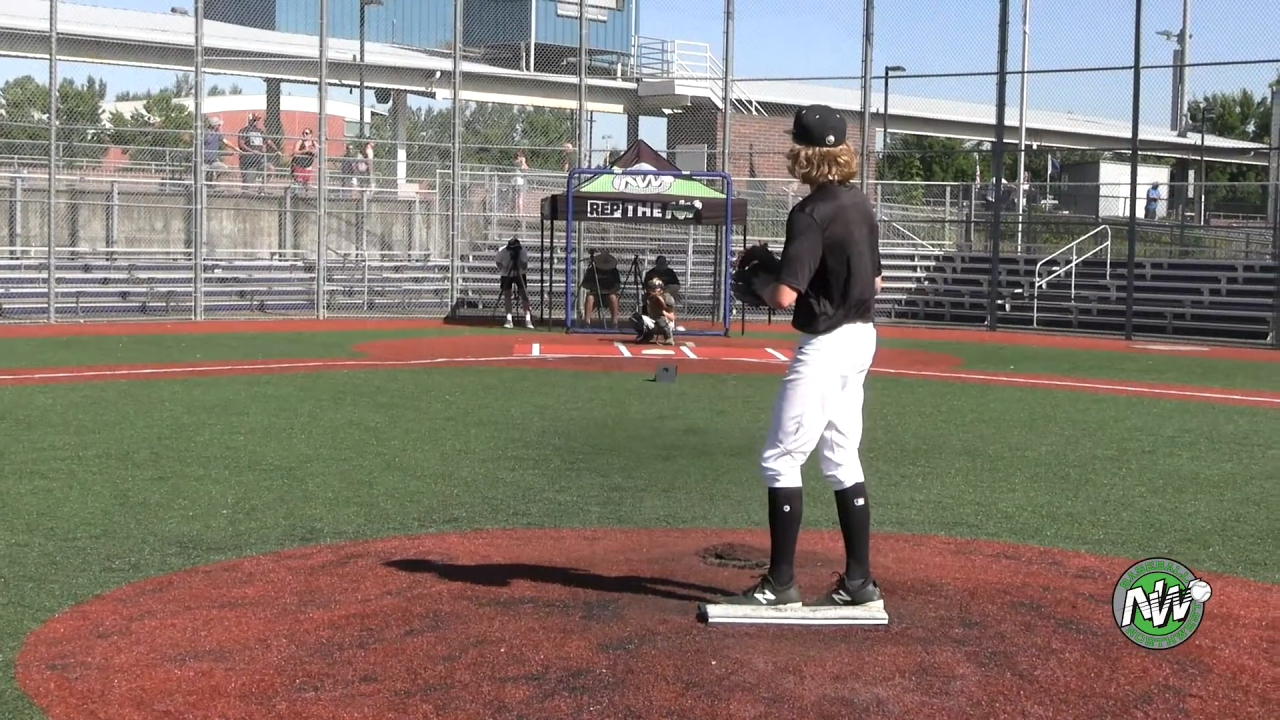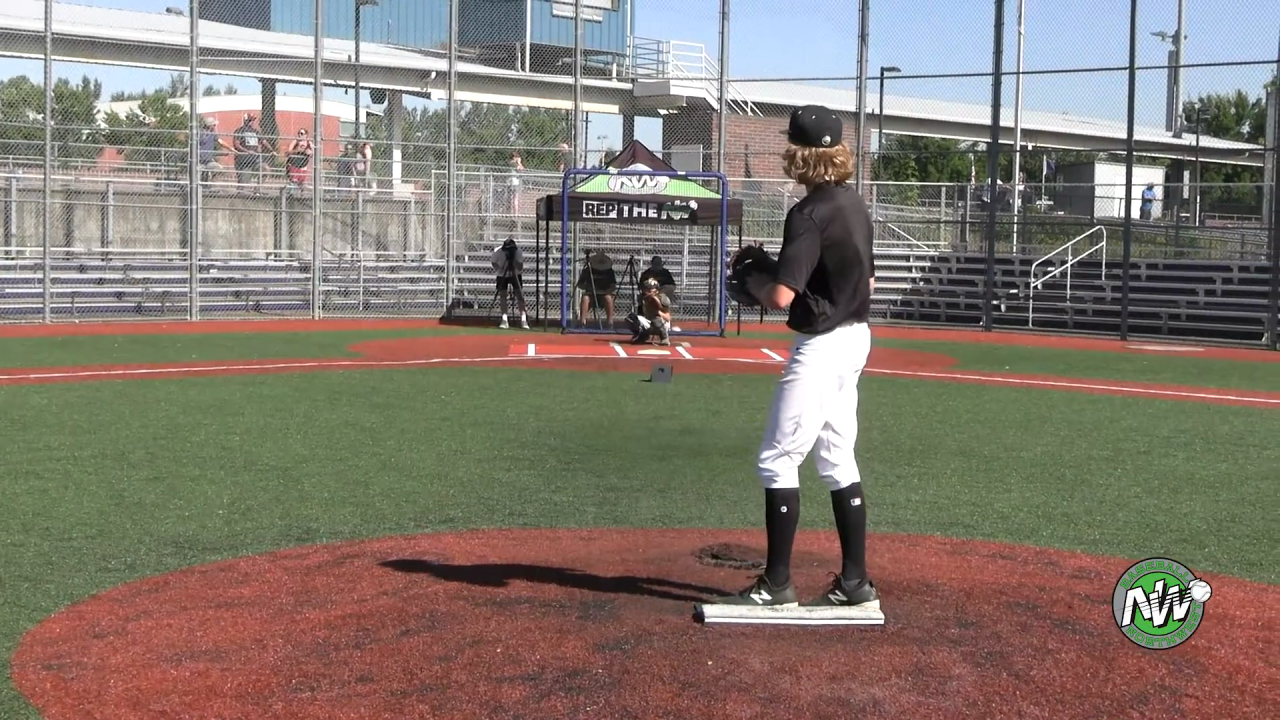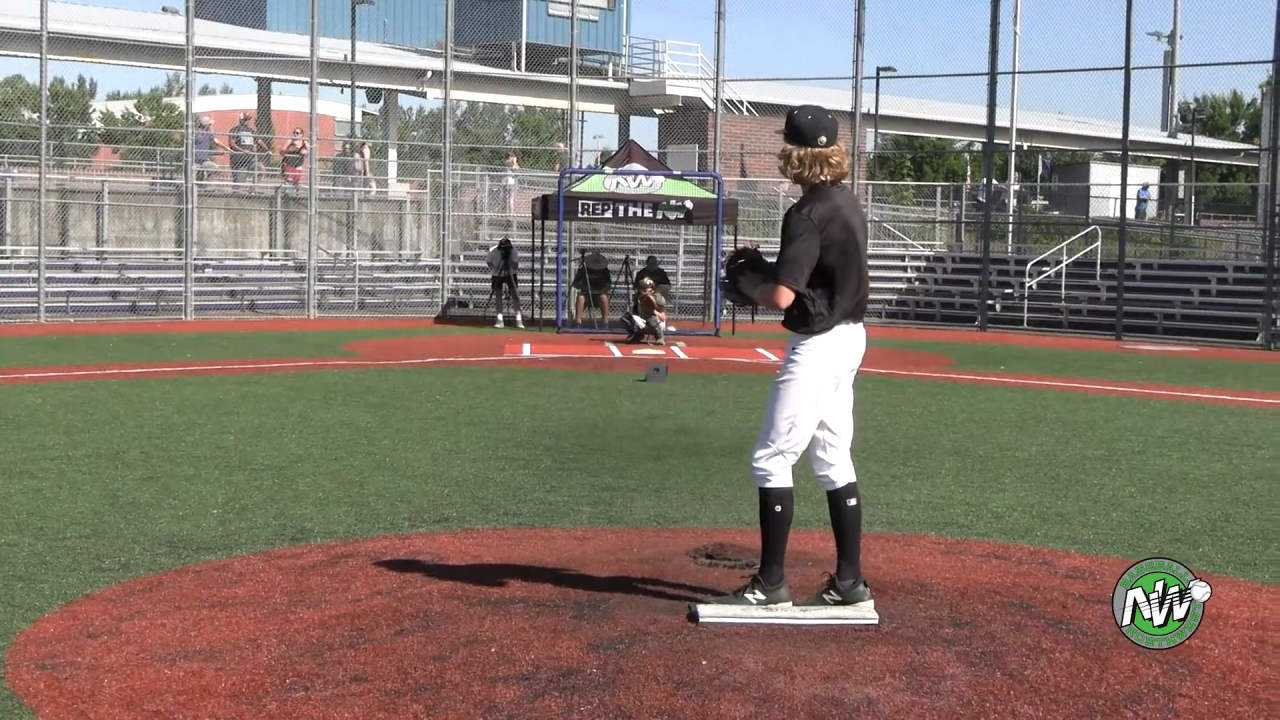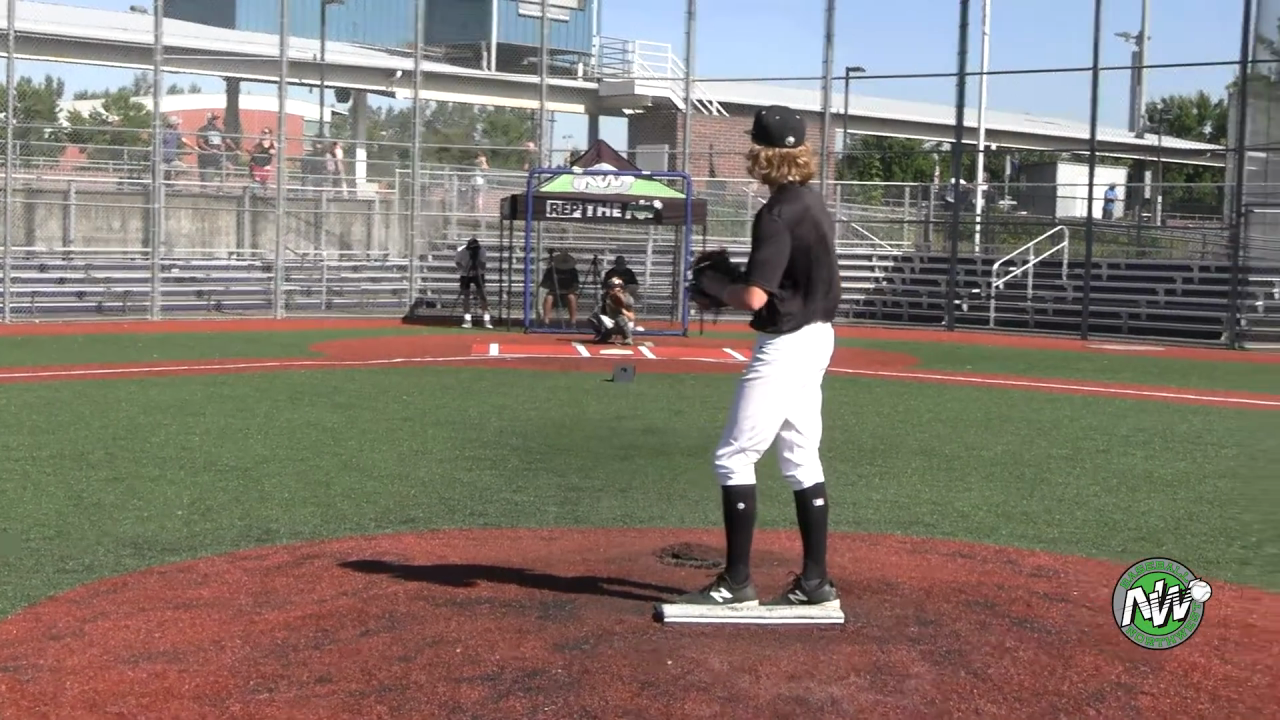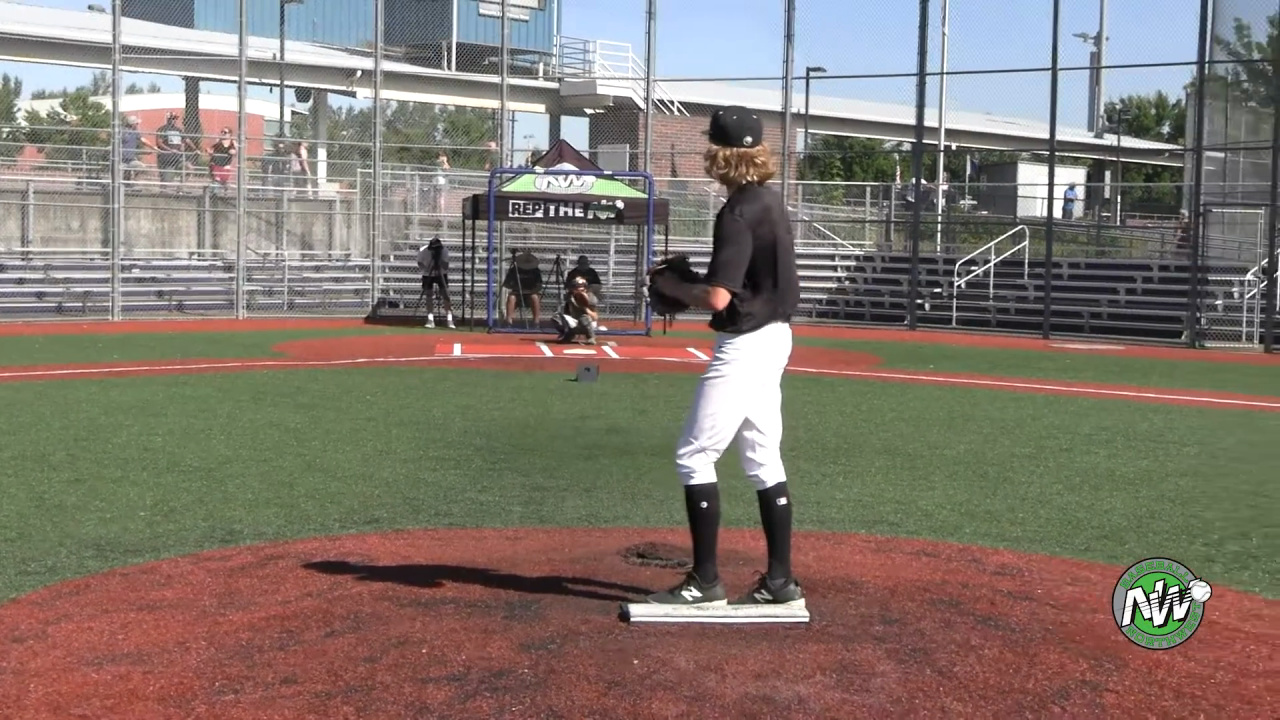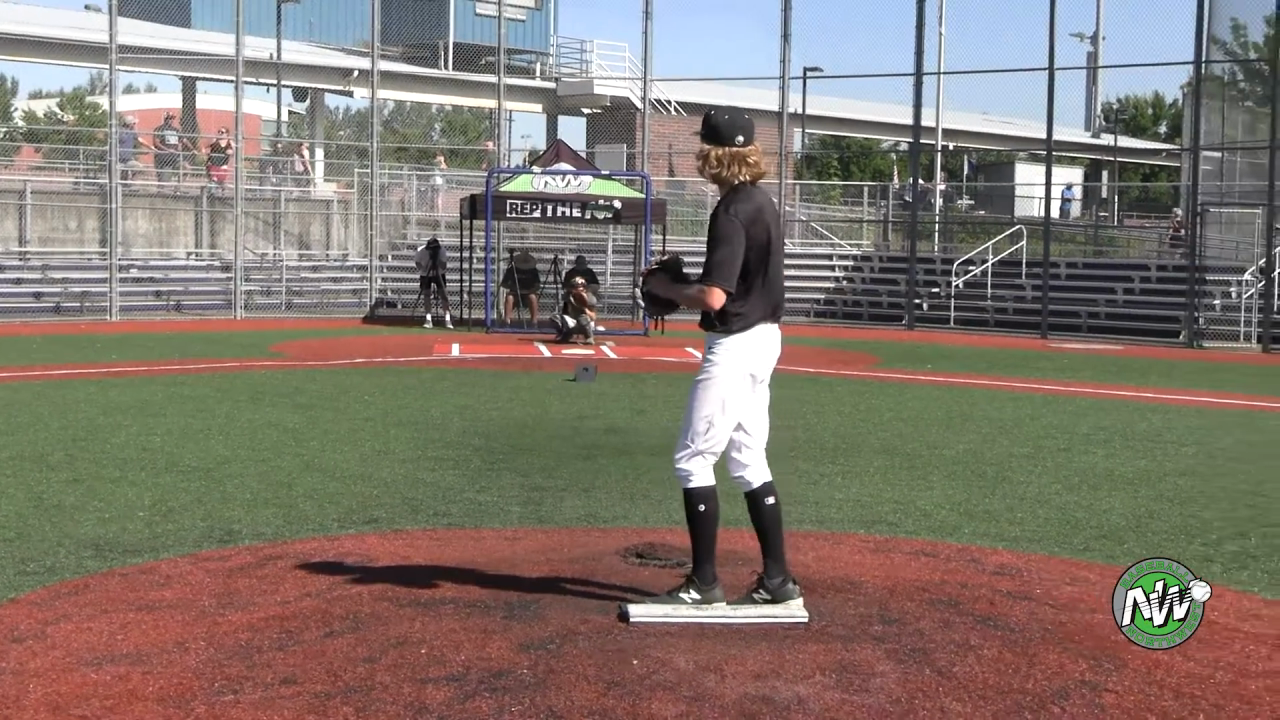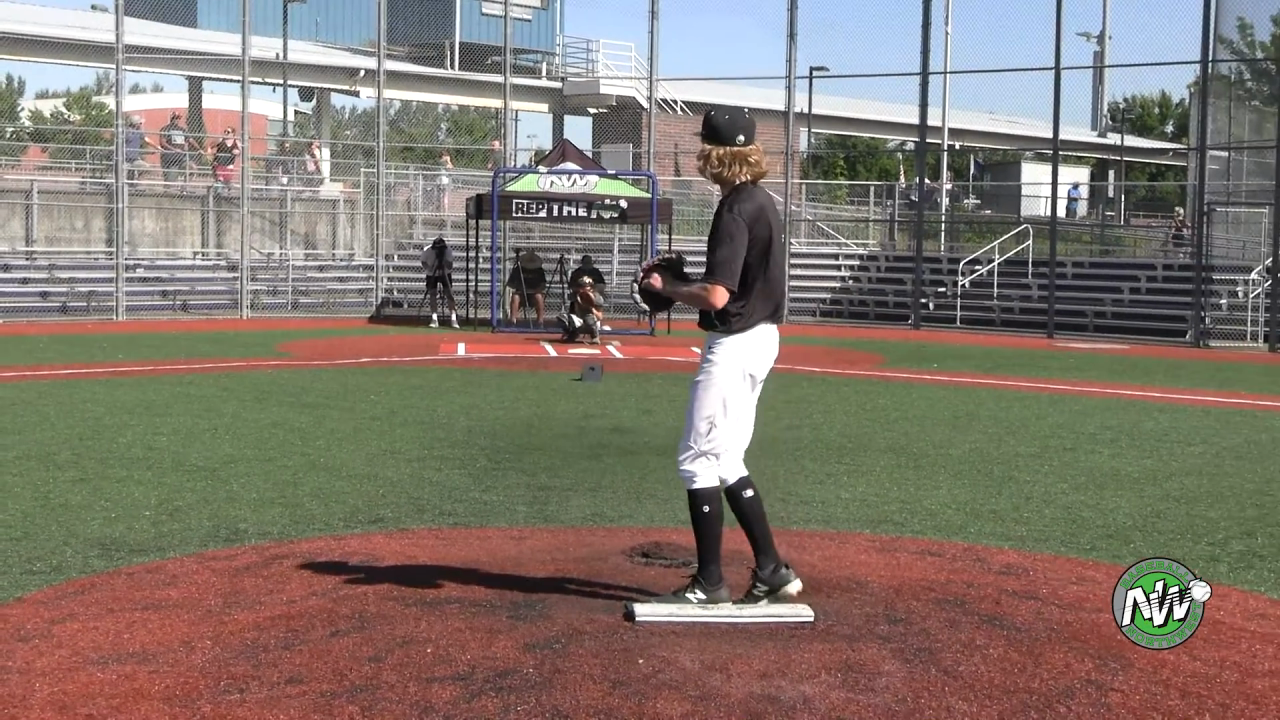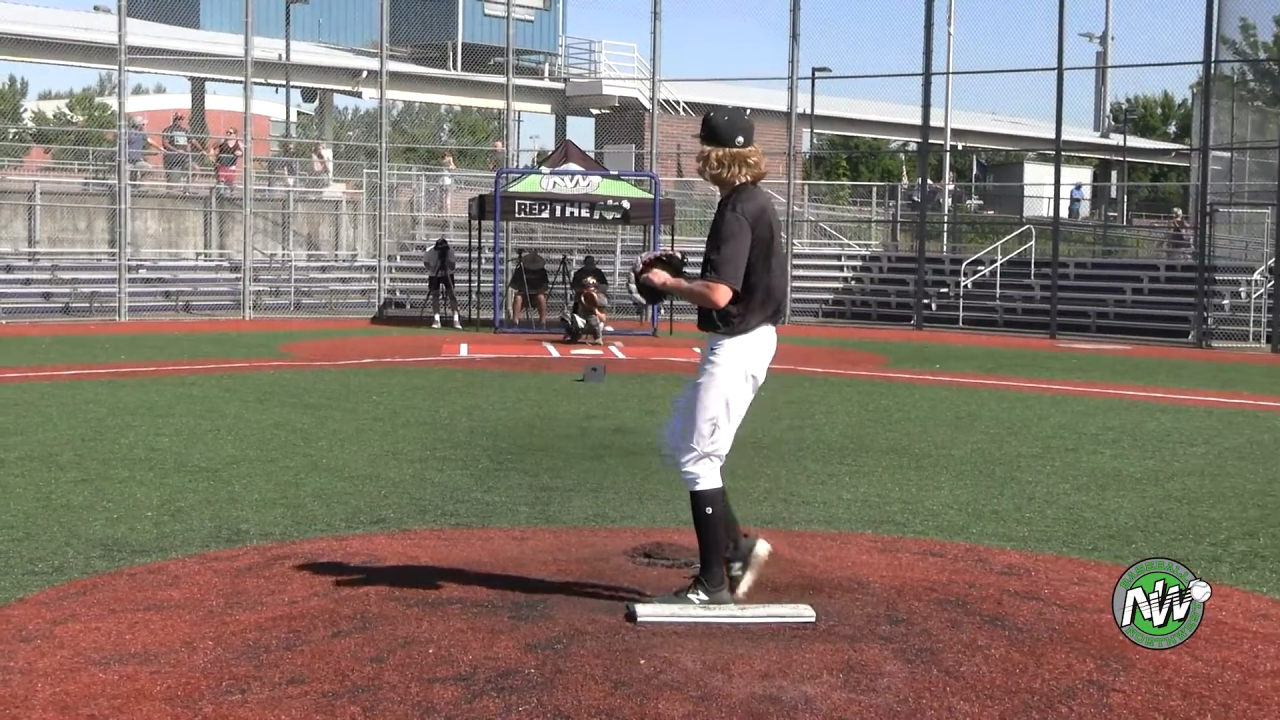
dt=0.1s
person 1, frame 1
left shoulder: (811, 212)
right shoulder: (861, 204)
left elbow: (783, 295)
left wrist: (757, 279)
left hip: (825, 345)
right hip: (859, 337)
left knee: (781, 459)
right knee: (842, 460)
left ankle: (782, 584)
right ankle: (859, 582)
person 1, frame 2
left shoulder: (809, 213)
right shoulder: (855, 204)
left elbow: (782, 296)
left wrist: (753, 280)
left hip: (821, 345)
right hip: (853, 337)
left knee: (778, 460)
right knee: (838, 460)
left ankle: (777, 584)
right ankle: (855, 582)
person 1, frame 3
left shoulder: (807, 213)
right shoulder: (849, 203)
left elbow: (780, 297)
left wrist: (748, 281)
right wrist: (771, 275)
left hip: (817, 345)
right hip: (848, 337)
left knee: (772, 460)
right knee: (834, 460)
left ankle: (771, 584)
right ankle: (850, 582)
person 1, frame 4
left shoulder: (777, 213)
right shoulder: (814, 204)
left elbow: (753, 297)
left wrist: (715, 285)
right wrist: (734, 279)
left hip: (784, 346)
right hip: (814, 338)
left knee: (733, 457)
right knee: (802, 462)
left ankle: (736, 582)
right ankle: (815, 581)
person 1, frame 5
left shoulder: (739, 212)
right shoulder: (770, 202)
left elbow: (717, 297)
left wrist: (672, 286)
right wrist: (690, 282)
left hip: (744, 346)
right hip: (772, 338)
left knee: (694, 457)
right knee: (764, 461)
left ankle: (705, 581)
right ankle: (781, 580)
person 1, frame 6
left shoulder: (732, 211)
right shoulder: (761, 203)
left elbow: (713, 297)
left wrist: (667, 290)
right wrist: (683, 285)
left hip: (735, 346)
right hip: (758, 339)
left knee: (693, 459)
right knee: (749, 464)
left ankle: (705, 583)
right ankle: (777, 579)
person 1, frame 7
left shoulder: (736, 210)
right shoulder: (761, 202)
left elbow: (715, 295)
left wrist: (666, 286)
right wrist: (681, 284)
left hip: (734, 345)
right hip: (756, 339)
left knee: (696, 461)
right knee: (725, 462)
left ankle: (710, 584)
right ankle: (772, 570)
person 1, frame 8
left shoulder: (738, 209)
right shoulder: (753, 201)
left elbow: (718, 293)
left wrist: (664, 281)
right wrist: (679, 276)
left hip: (735, 345)
right hip: (736, 340)
left knee: (697, 461)
right knee: (677, 438)
left ankle: (713, 584)
right ankle: (738, 546)
